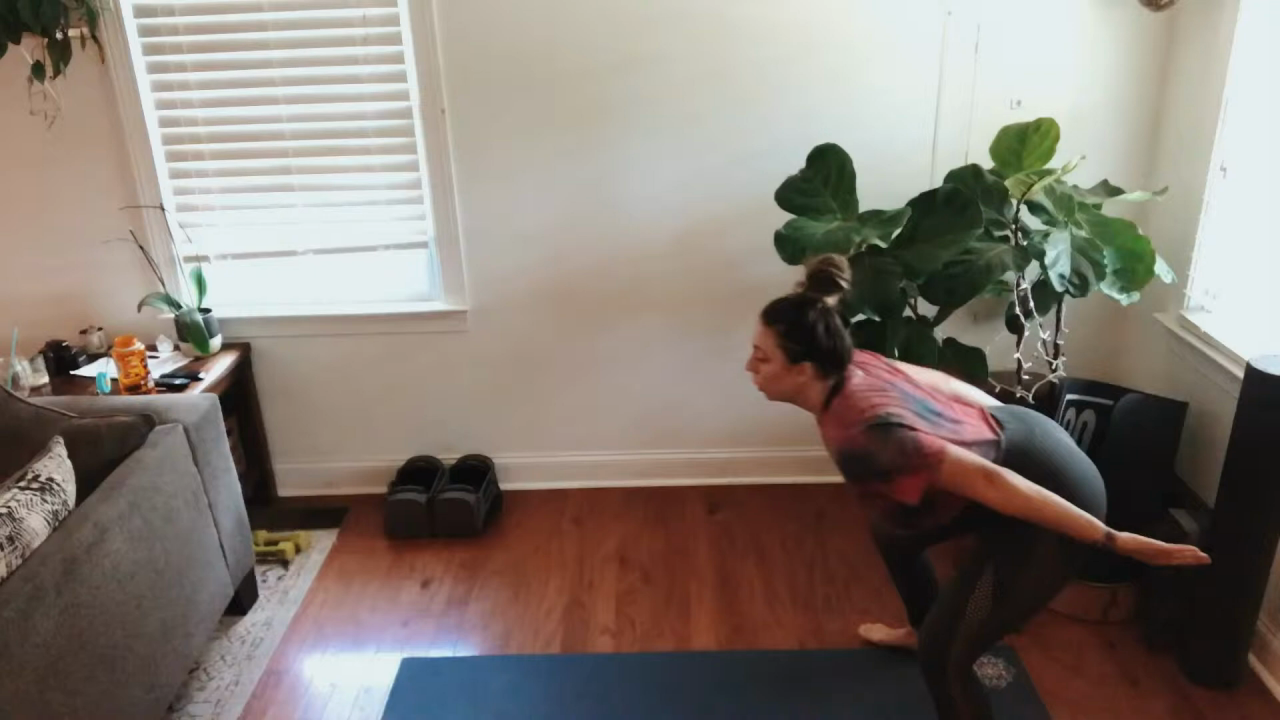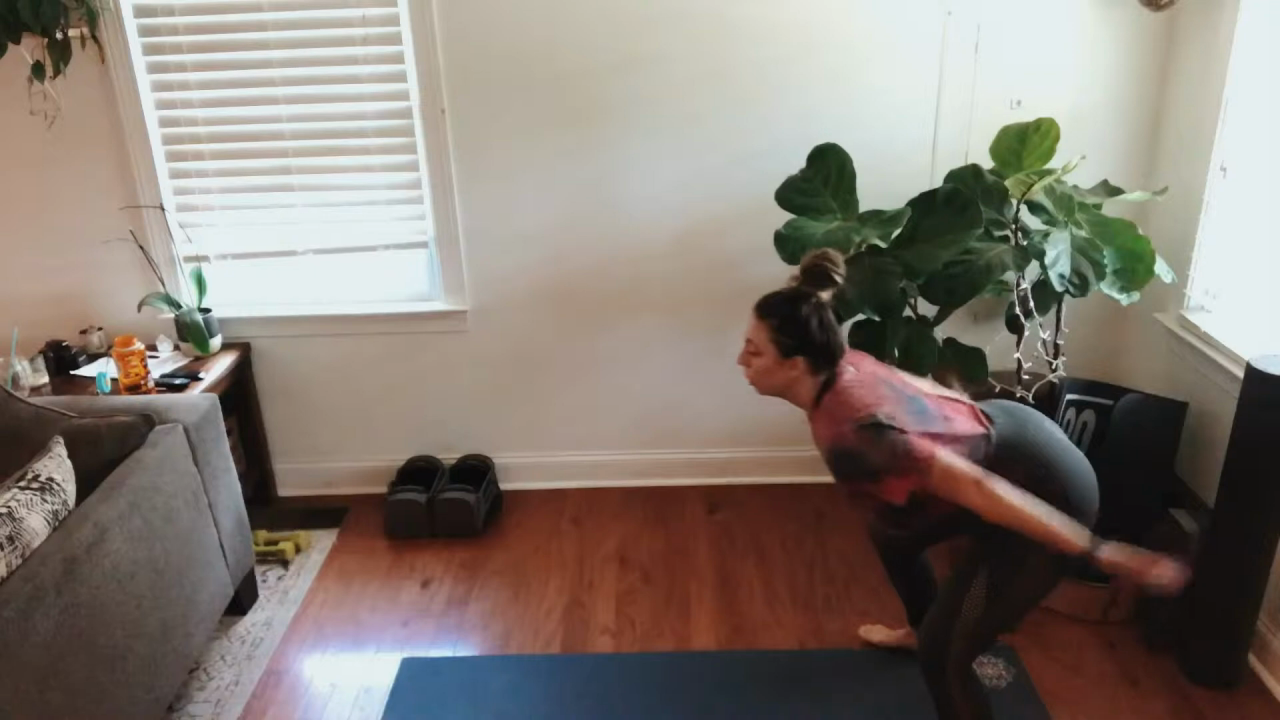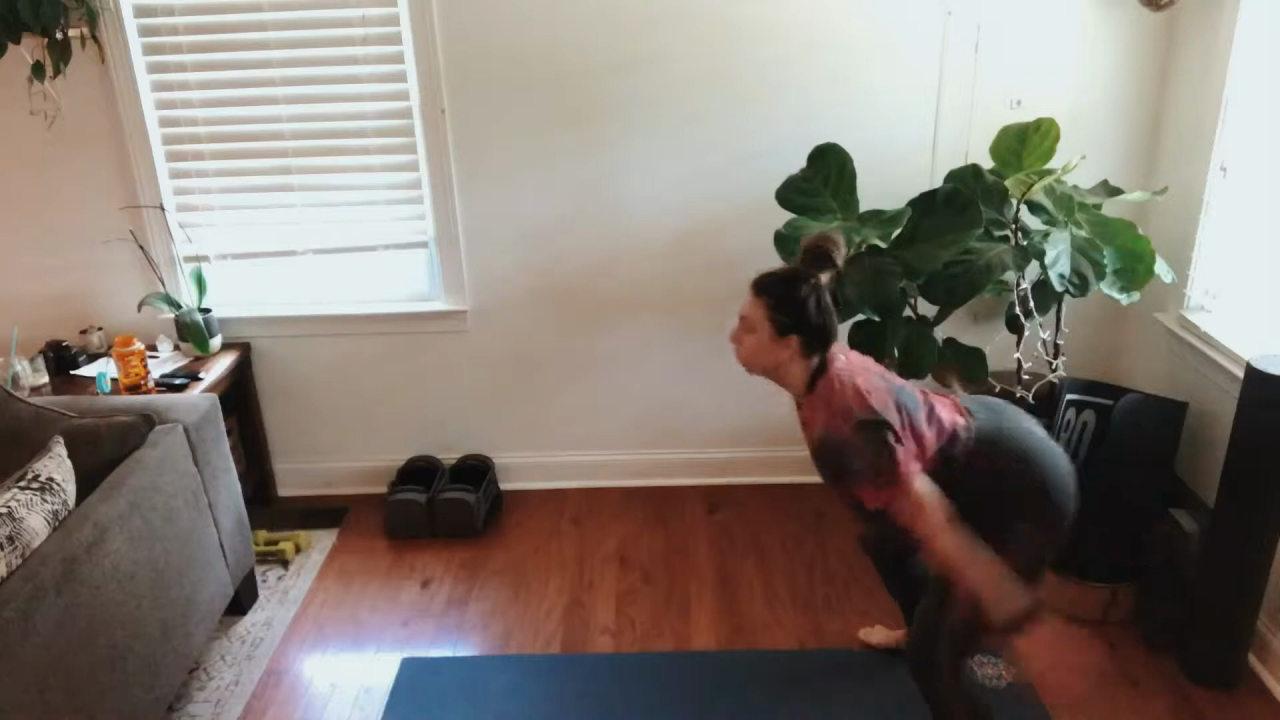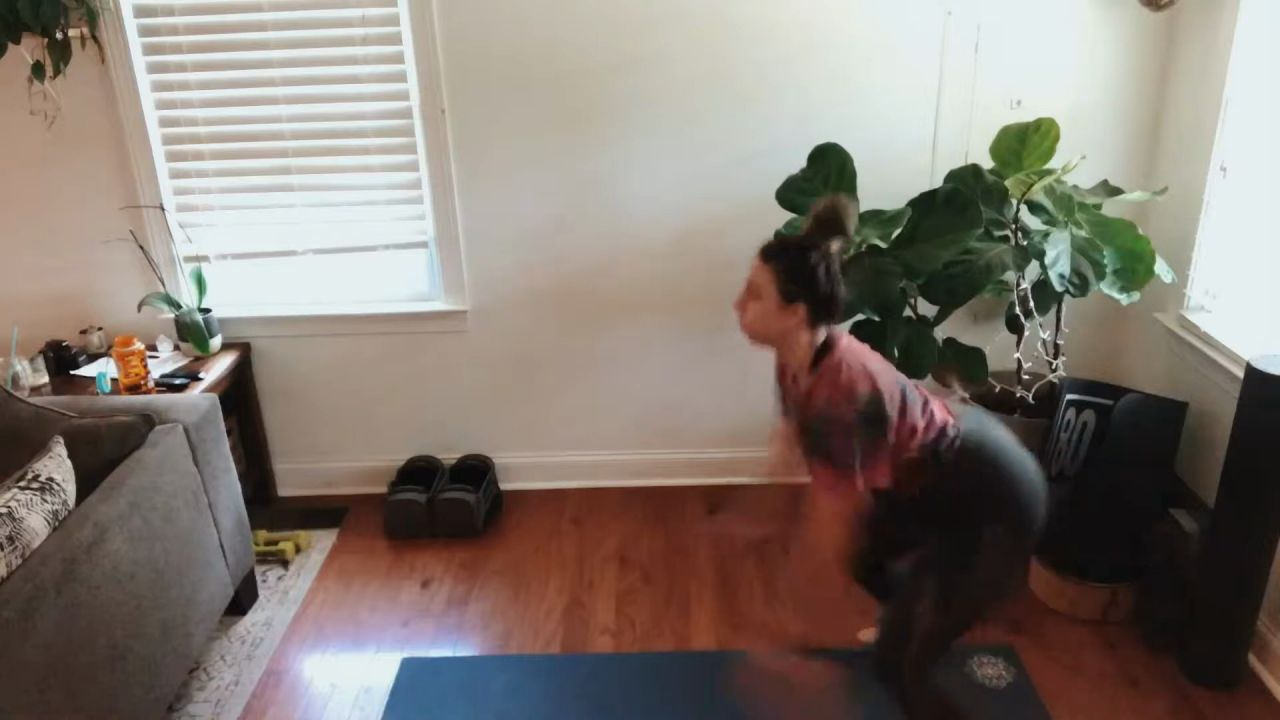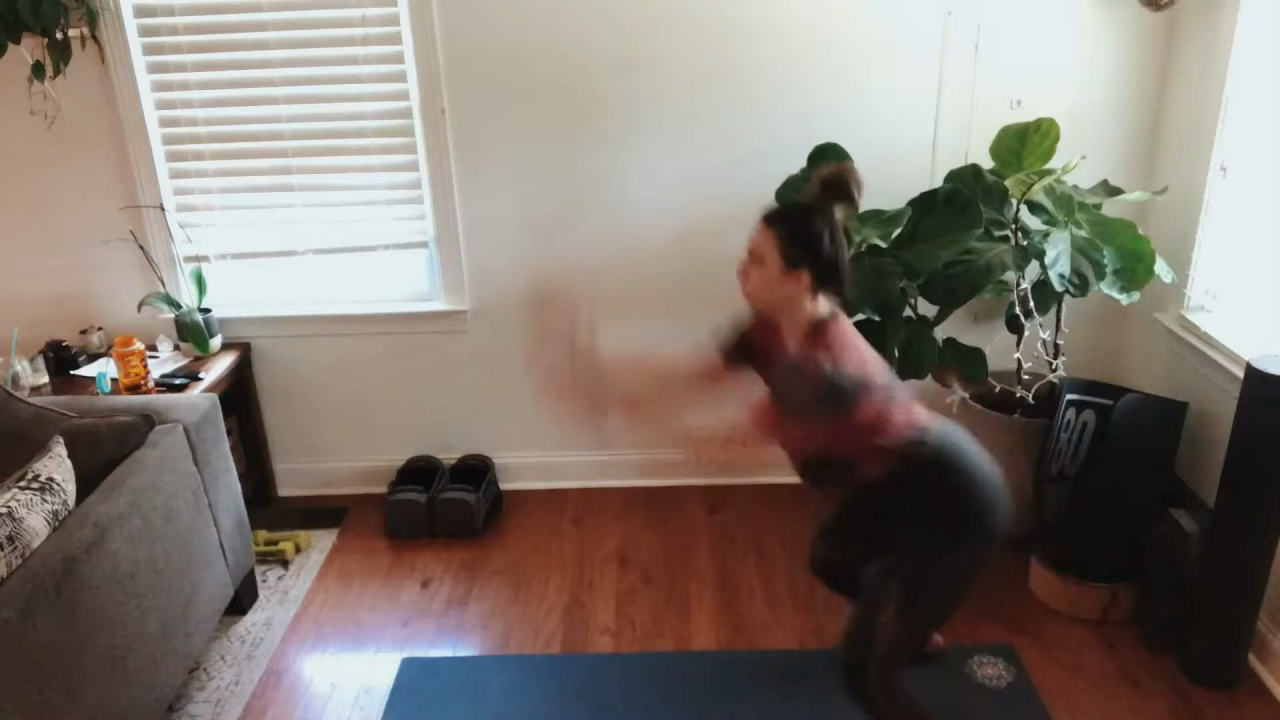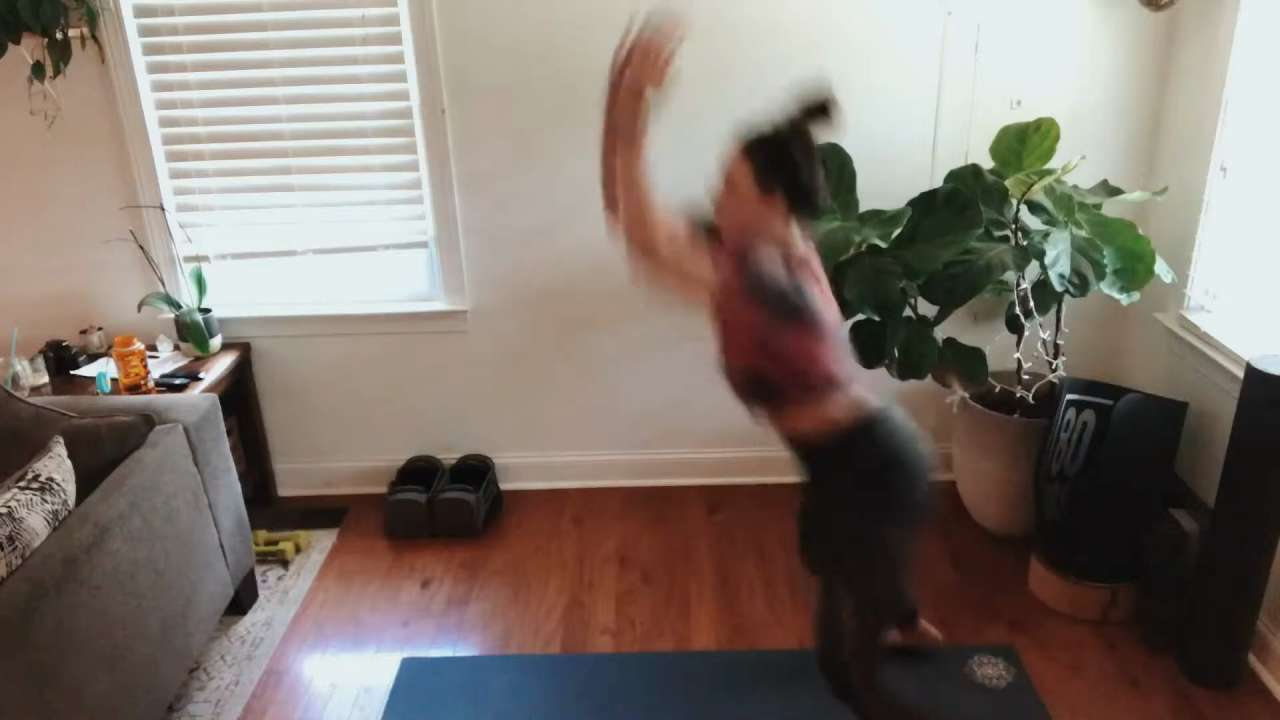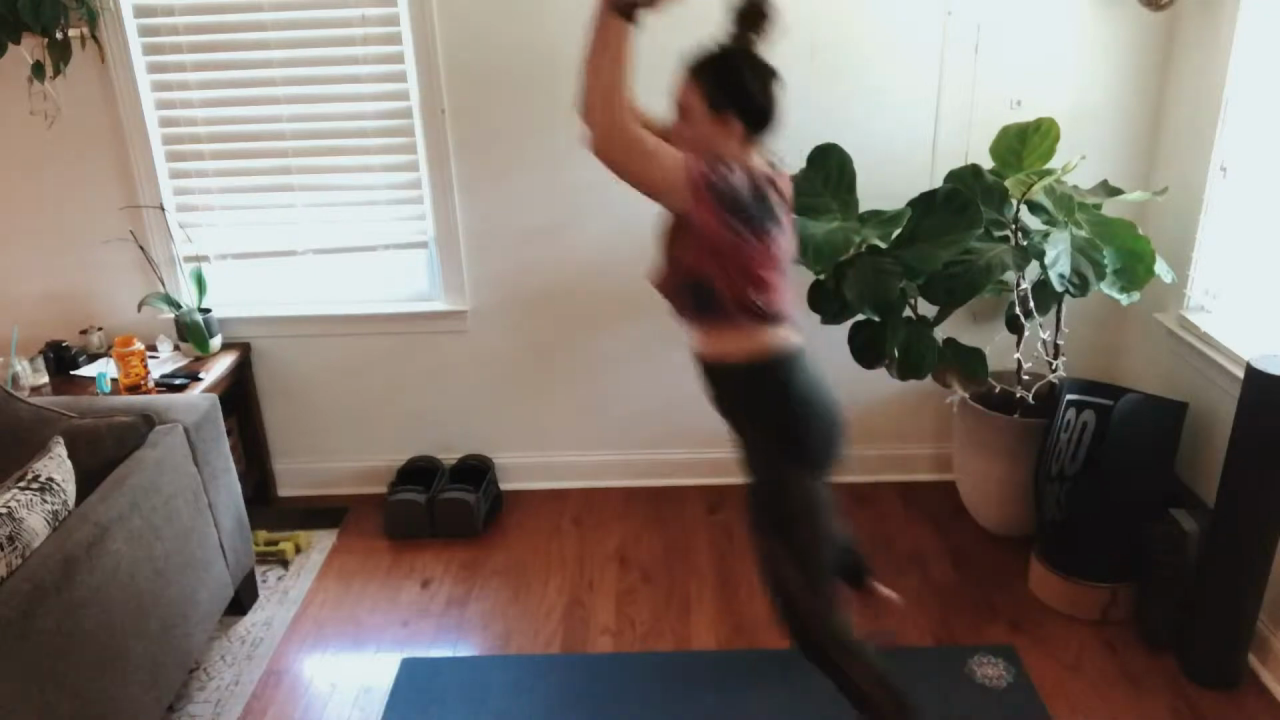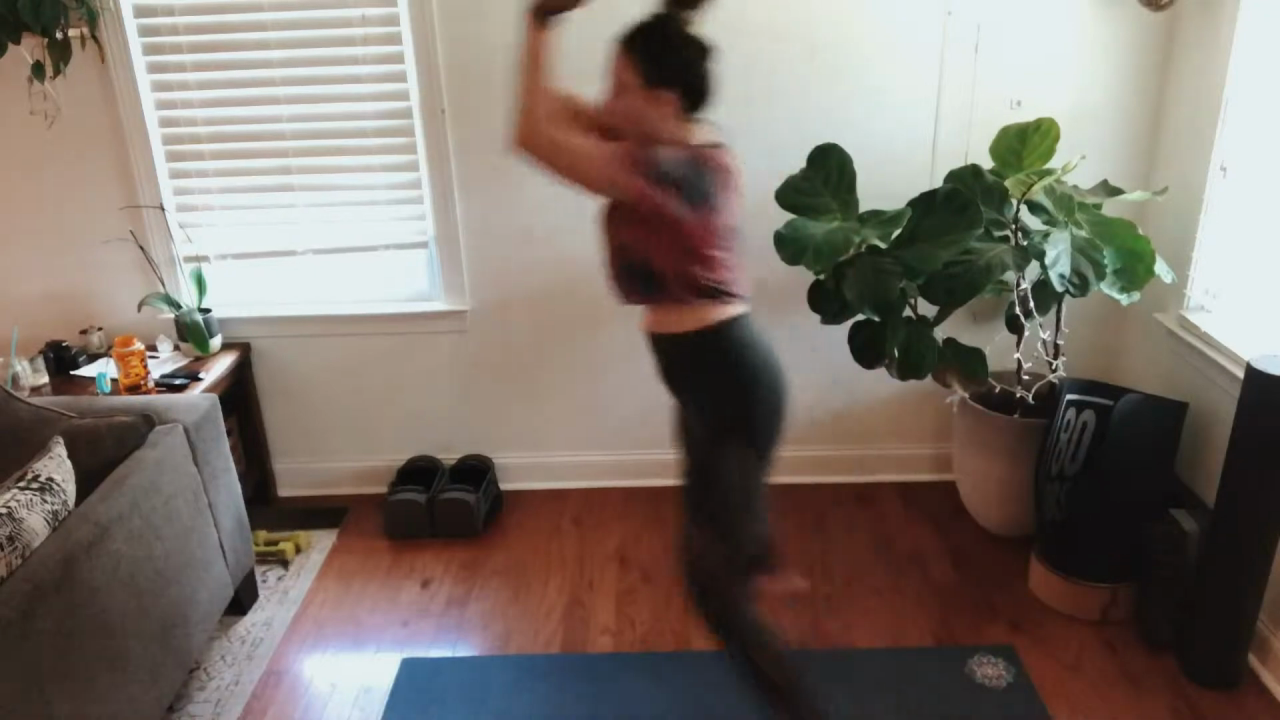
dt=0.1s
person 1, frame 1
left shoulder: (860, 435)
right shoulder: (854, 371)
left elbow: (990, 485)
right elbow: (941, 383)
left wrist: (1113, 539)
right wrist: (992, 412)
left hip: (1057, 494)
left knee: (944, 658)
right knee: (893, 530)
right ankle: (922, 631)
person 1, frame 2
left shoulder: (849, 433)
right shoulder: (841, 369)
left elbow: (976, 489)
left wrist: (1097, 552)
left hip: (1047, 491)
right hip: (1008, 427)
left knee: (943, 657)
right knee: (891, 531)
right ankle: (921, 631)
person 1, frame 3
left shoulder: (842, 422)
right shoulder: (821, 373)
left elbow: (932, 520)
left wrist: (1014, 613)
left hip: (1025, 494)
right hip: (989, 438)
left knee: (929, 659)
right knee: (882, 539)
right ankle: (926, 628)
person 1, frame 4
left shoulder: (840, 399)
right shoulder: (804, 357)
left elbow: (830, 529)
right elbow: (793, 441)
left hip: (995, 503)
right hip: (959, 449)
left knee: (896, 661)
right knee: (863, 553)
right ankle: (910, 621)
person 1, frame 5
left shoulder: (823, 370)
right shoulder: (778, 332)
left elbow: (726, 449)
right elbow: (685, 379)
left wrist: (611, 402)
right wrist: (601, 378)
left hip: (955, 506)
right hip: (902, 482)
left knee: (864, 673)
right knee: (830, 560)
right ankle: (911, 631)
person 1, frame 6
left shoulder: (766, 278)
right shoulder: (746, 249)
left elbow: (650, 248)
right elbow: (624, 206)
left wrist: (629, 130)
right wrist: (625, 114)
left hip: (872, 471)
right hip: (848, 453)
left knee: (844, 660)
right knee: (821, 551)
right ankle: (907, 624)
person 1, frame 7
left shoulder: (732, 195)
right shoulder: (740, 175)
left elbow: (609, 138)
right elbow: (613, 121)
left hip: (780, 415)
right hip: (777, 397)
left knee: (809, 618)
right knee: (797, 525)
right ankle: (861, 582)
person 1, frame 8
left shoulder: (670, 171)
right shoulder: (682, 154)
left elbow: (535, 137)
right elbow: (555, 115)
left hip: (725, 382)
right hip: (724, 372)
left knee: (716, 592)
right knee: (722, 509)
right ankle: (754, 564)
